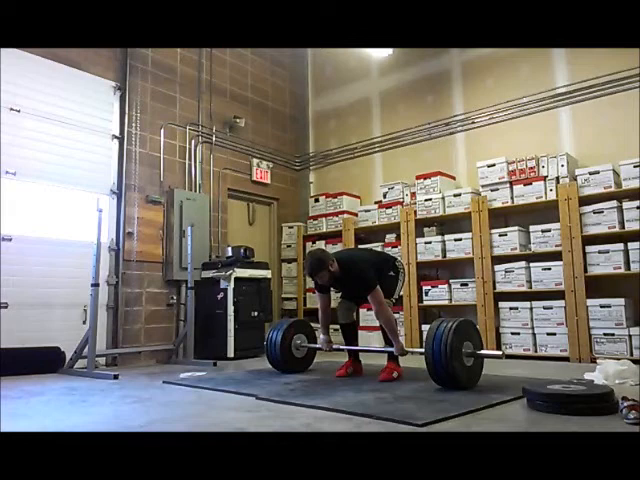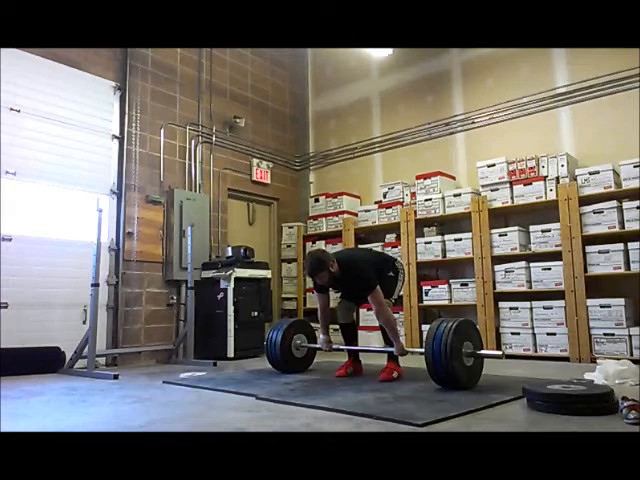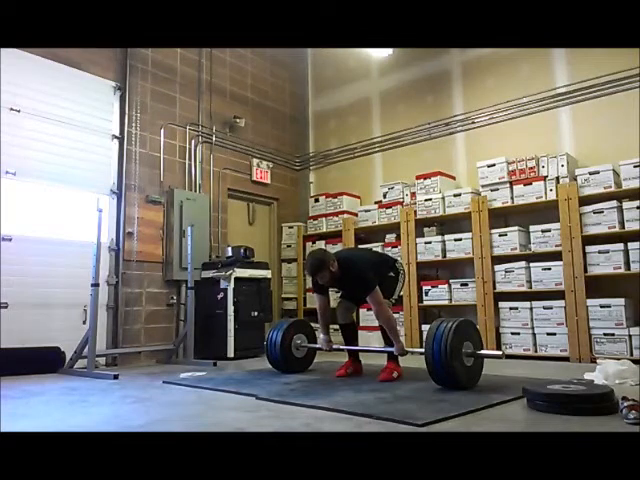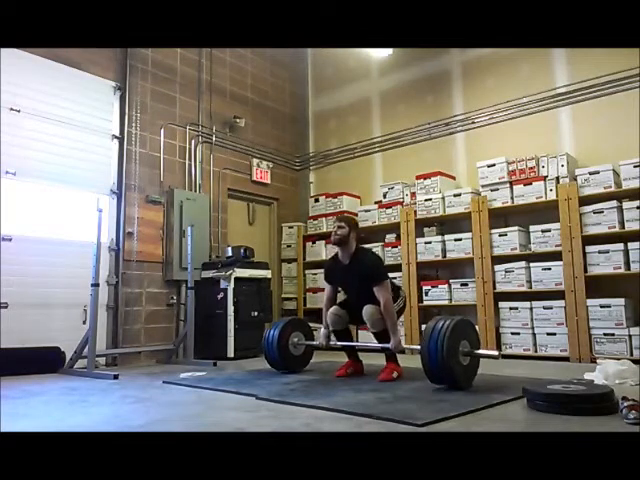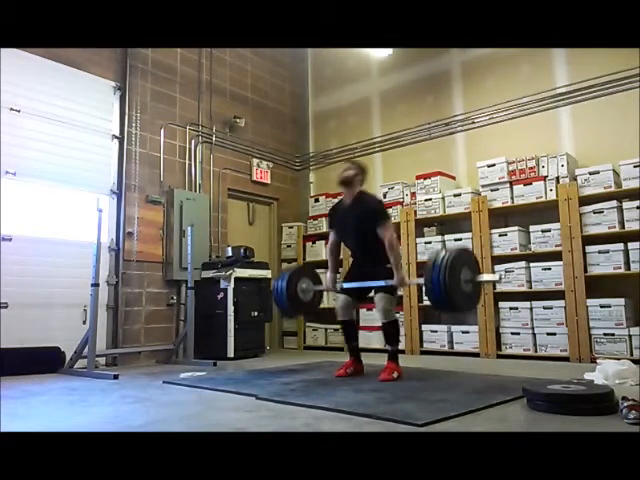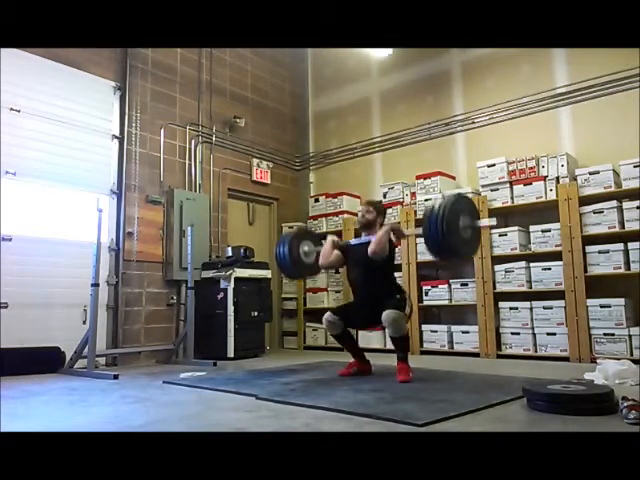
dt=0.7s
person 1, frame 1
left shoulder: (358, 270)
right shoulder: (322, 274)
left elbow: (379, 308)
right elbow: (324, 307)
left wrist: (397, 342)
right wrist: (324, 335)
left hip: (390, 270)
left knee: (383, 306)
right knee: (343, 309)
left ankle: (393, 363)
right ankle: (354, 361)
person 1, frame 2
left shoulder: (358, 270)
right shoulder: (321, 274)
left elbow: (379, 308)
right elbow: (323, 307)
left wrist: (397, 342)
right wrist: (324, 335)
left hip: (390, 270)
left knee: (382, 306)
right knee: (343, 309)
left ankle: (393, 363)
right ankle: (354, 361)
person 1, frame 3
left shoulder: (357, 270)
right shoulder: (320, 275)
left elbow: (379, 308)
right elbow: (322, 307)
left wrist: (397, 342)
right wrist: (324, 335)
left hip: (390, 271)
left knee: (382, 306)
right knee: (342, 310)
left ankle: (393, 363)
right ankle: (354, 361)
person 1, frame 4
left shoulder: (369, 260)
right shoulder: (332, 265)
left elbow: (385, 299)
right elbow: (329, 297)
left wrist: (394, 336)
right wrist: (324, 329)
left hip: (393, 298)
left knee: (370, 313)
right knee: (333, 314)
left ankle: (392, 363)
right ankle: (354, 361)
person 1, frame 5
left shoulder: (370, 204)
right shoulder: (336, 210)
left elbow: (389, 238)
right elbow: (333, 243)
left wrist: (398, 273)
right wrist: (331, 273)
left hip: (383, 261)
right hip: (360, 262)
left knee: (384, 305)
right knee: (343, 305)
left ankle: (393, 363)
right ankle: (355, 361)
person 1, frame 6
left shoulder: (383, 241)
right shoulder: (350, 246)
left elbow: (373, 251)
right elbow: (324, 262)
left wrist: (388, 230)
right wrist: (330, 242)
left hip: (391, 299)
right hip: (364, 305)
left knee: (391, 316)
right knee: (330, 319)
left ankle: (403, 363)
right ankle: (361, 361)
